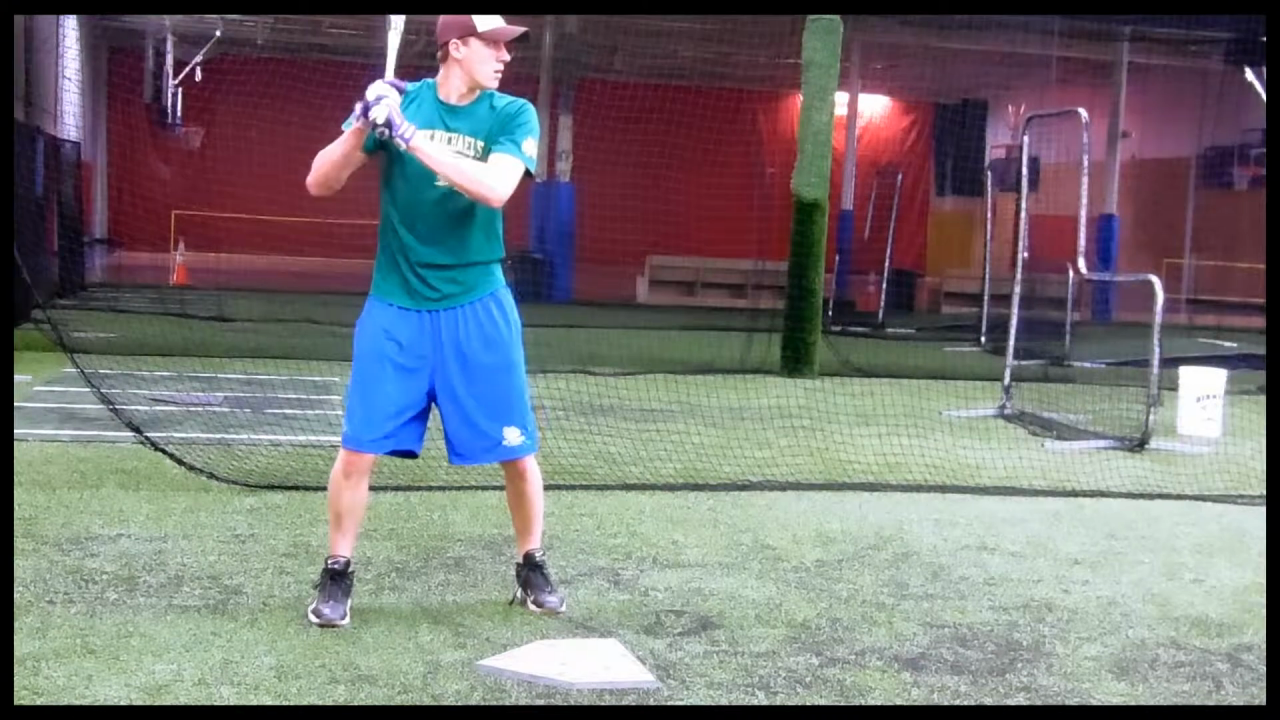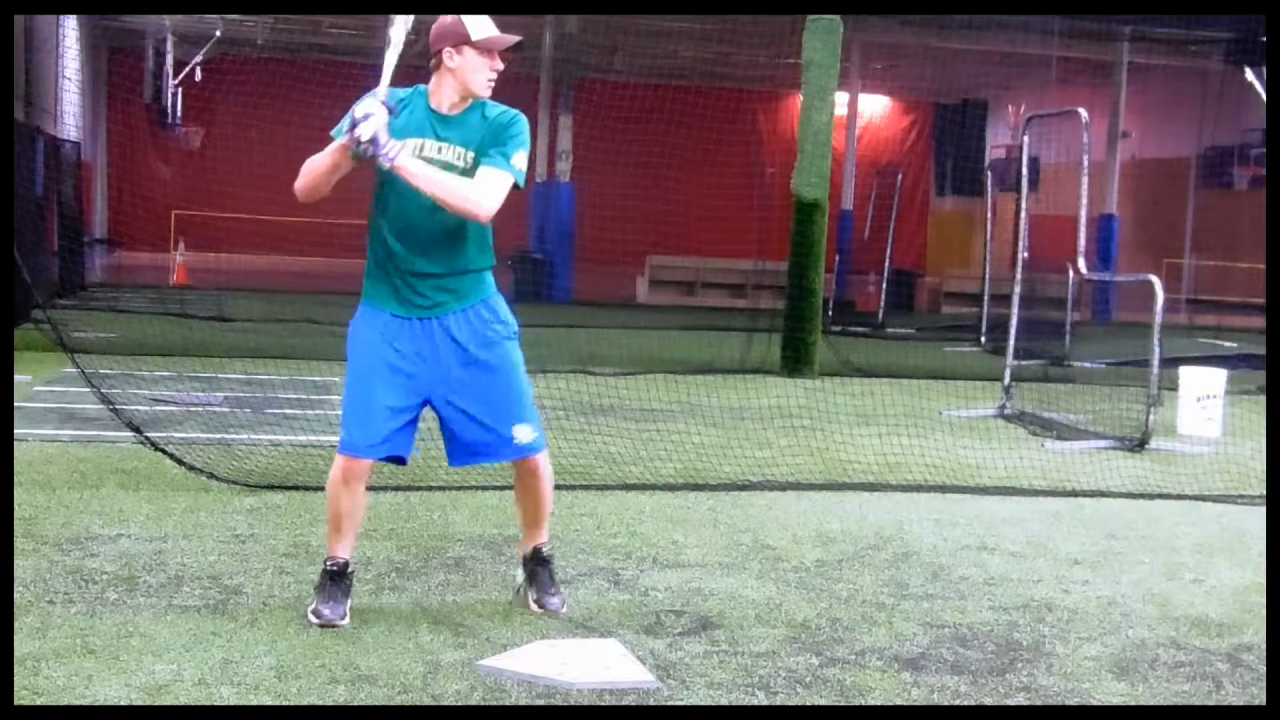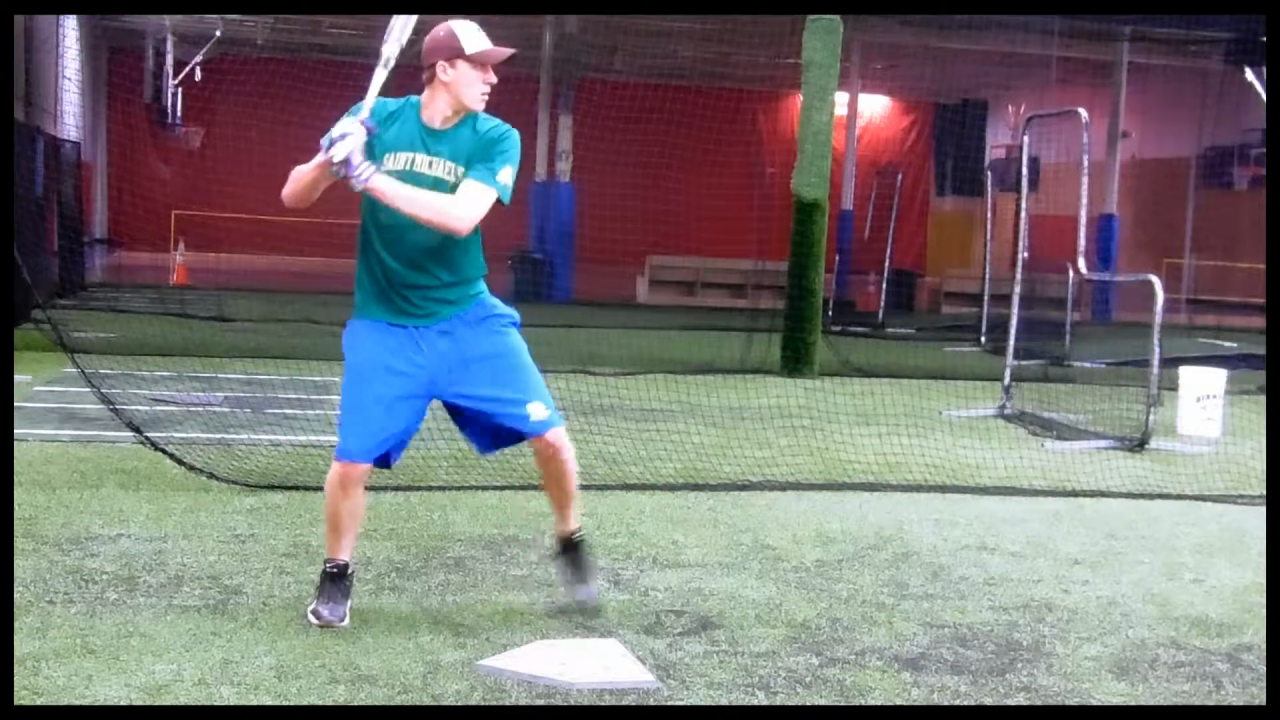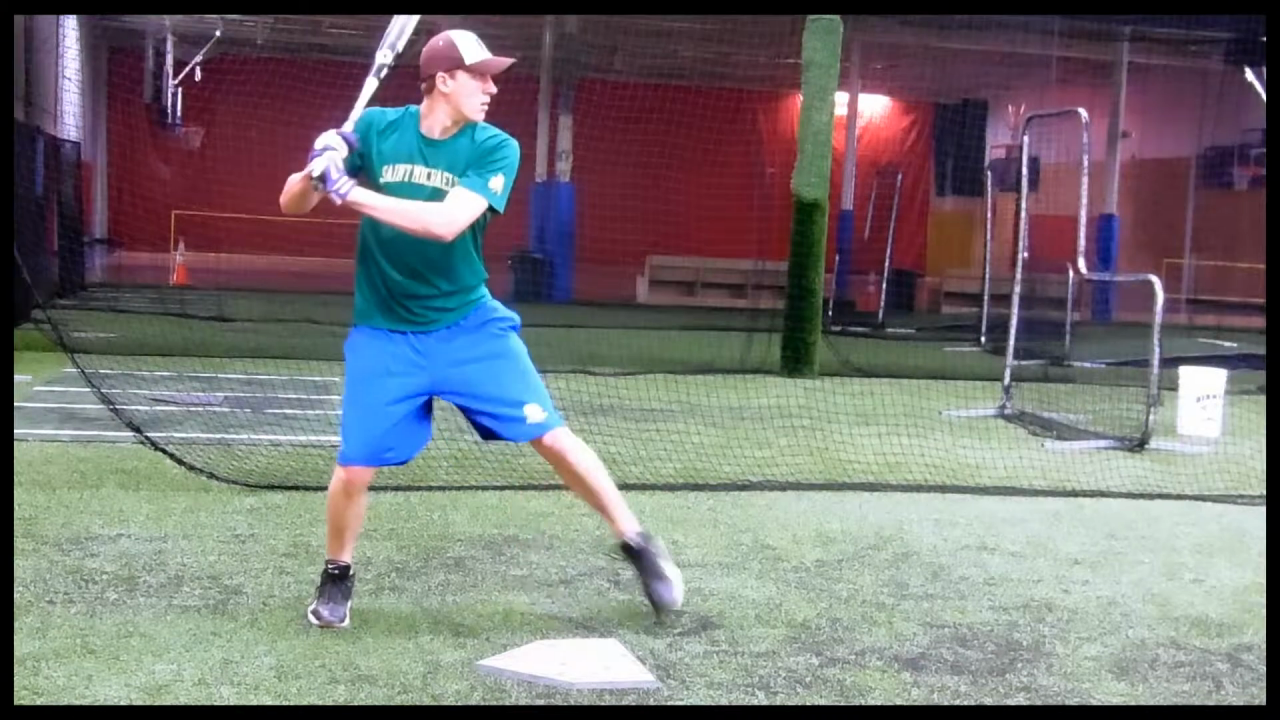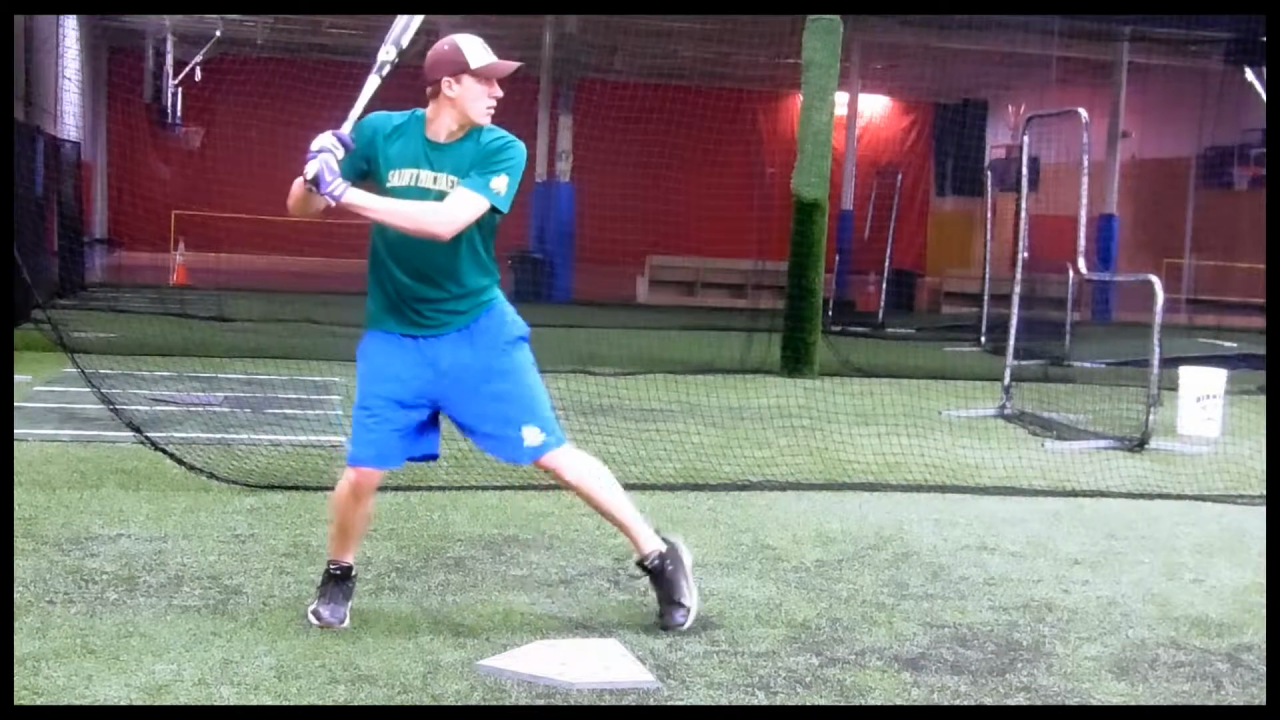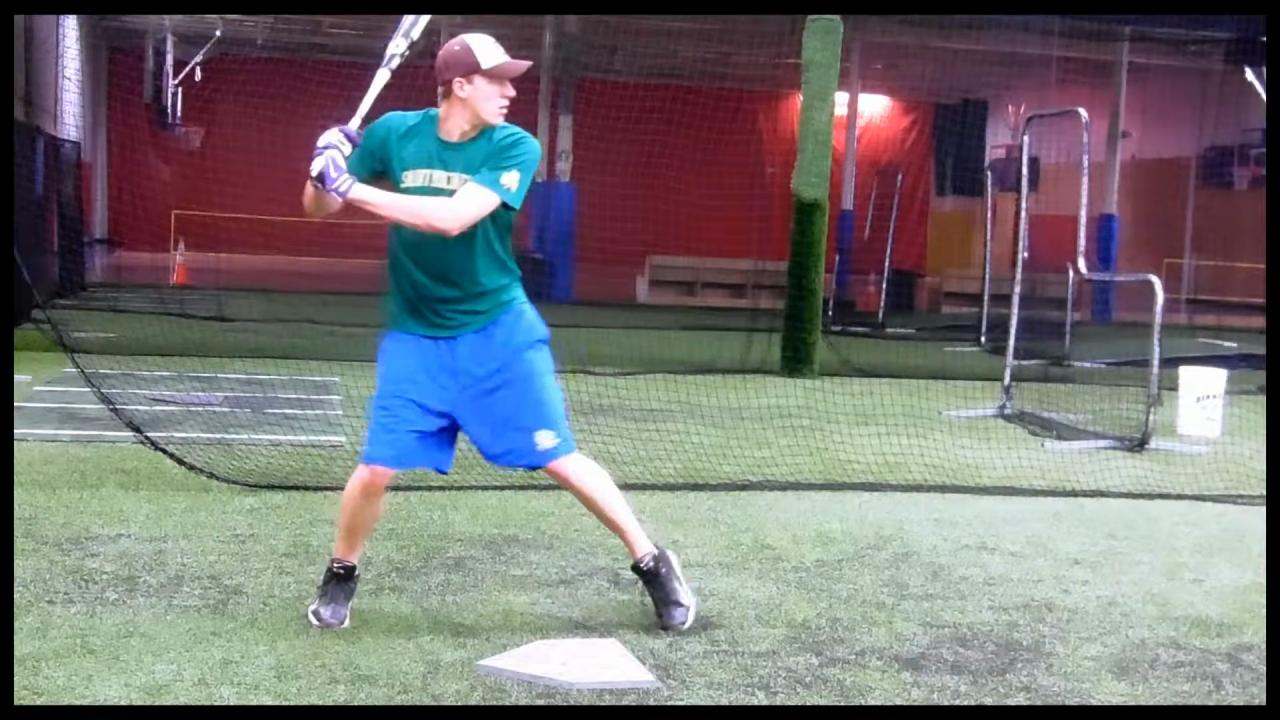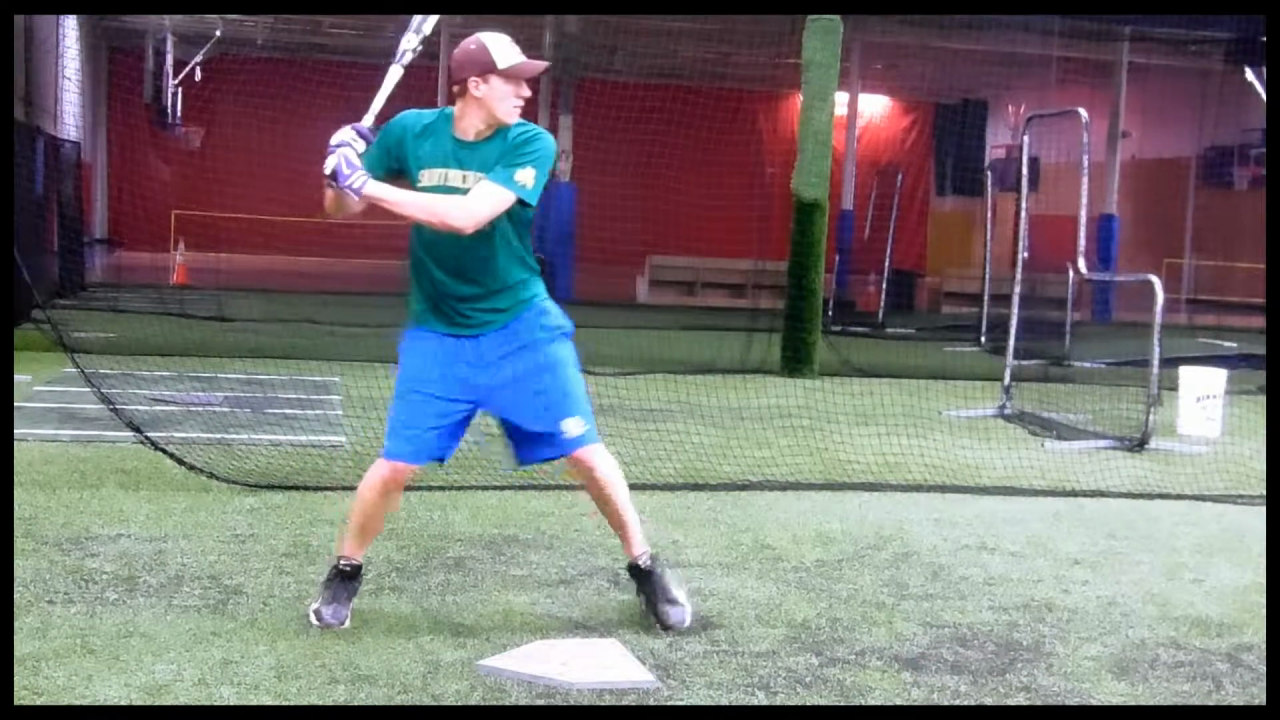
dt=0.1s
person 1, frame 1
left shoulder: (514, 116)
right shoulder: (398, 100)
left elbow: (495, 189)
right elbow: (319, 183)
left wrist: (408, 139)
right wrist: (363, 125)
left hip: (477, 308)
right hip: (396, 308)
left knee: (518, 452)
right knee: (359, 450)
left ankle: (530, 566)
right ankle: (337, 573)
person 1, frame 2
left shoulder: (506, 124)
right shoulder: (391, 107)
left elbow: (482, 204)
right elbow: (306, 189)
left wrist: (395, 156)
right wrist: (350, 138)
left hip: (471, 314)
right hip: (388, 315)
left knee: (527, 451)
right knee: (356, 456)
left ankle: (536, 559)
right ankle: (336, 573)
person 1, frame 3
left shoulder: (497, 140)
right shoulder: (379, 120)
left elbow: (461, 216)
right elbow: (294, 197)
left wrist: (370, 177)
right wrist: (331, 156)
left hip: (466, 315)
right hip: (381, 325)
left knee: (548, 437)
right knee: (354, 462)
left ankle: (570, 543)
right ankle: (336, 575)
person 1, frame 4
left shoulder: (496, 148)
right shoulder: (374, 128)
left elbow: (445, 223)
right elbow: (291, 204)
left wrist: (352, 191)
right wrist: (317, 169)
left hip: (471, 322)
right hip: (385, 332)
left knee: (554, 437)
right knee: (356, 468)
left ankle: (636, 543)
right ankle: (336, 576)
person 1, frame 5
left shoulder: (502, 150)
right shoulder: (379, 132)
left elbow: (445, 222)
right elbow: (300, 207)
left wrist: (345, 192)
right wrist: (316, 169)
left hip: (480, 330)
right hip: (397, 336)
left knee: (551, 454)
right knee: (364, 469)
left ankle: (658, 556)
right ankle: (337, 575)
person 1, frame 6
left shoulder: (515, 148)
right shoulder: (393, 132)
left elbow: (453, 217)
right elbow: (317, 207)
left wrist: (354, 189)
right wrist: (325, 168)
left hip: (499, 330)
right hip: (416, 337)
left knee: (559, 458)
right knee: (377, 469)
left ankle: (651, 562)
right ankle: (340, 575)
person 1, frame 7
left shoulder: (532, 144)
right shoulder: (410, 131)
left elbow: (467, 216)
right elbow: (340, 209)
left wrist: (369, 184)
right wrist: (343, 169)
left hip: (524, 326)
right hip: (441, 334)
left knee: (585, 451)
right knee: (398, 465)
left ankle: (643, 567)
right ankle: (344, 574)
